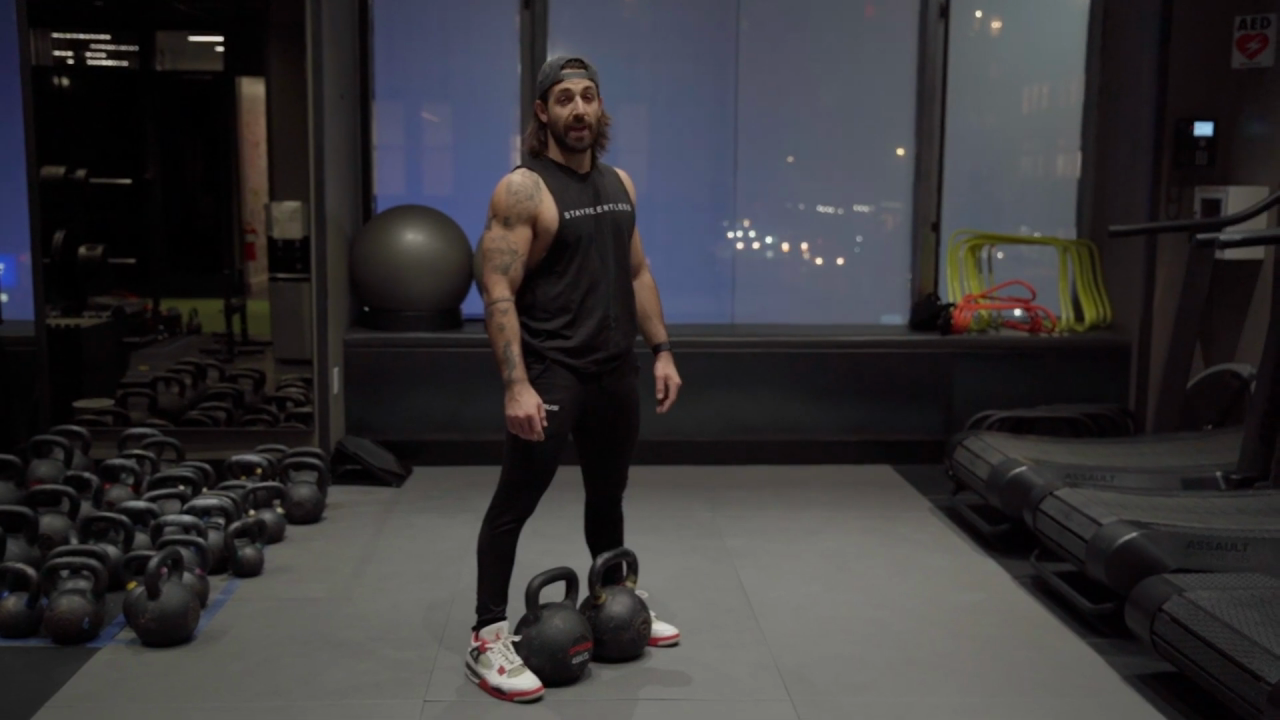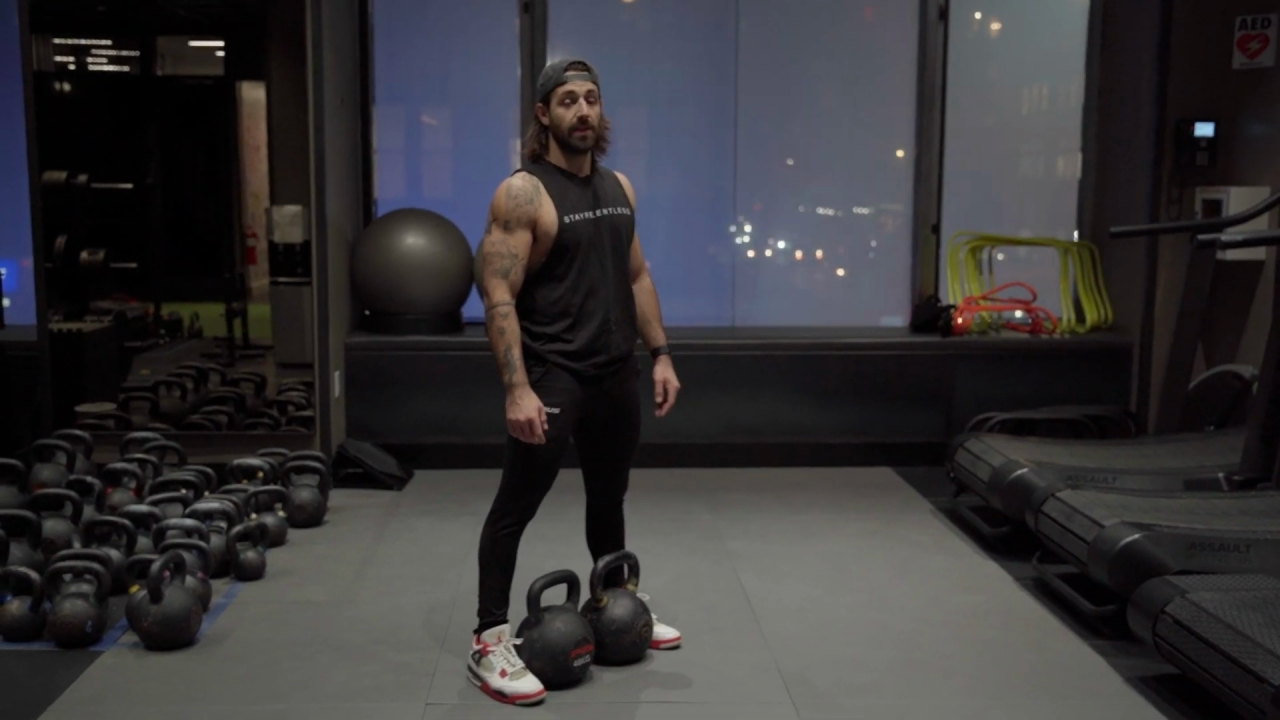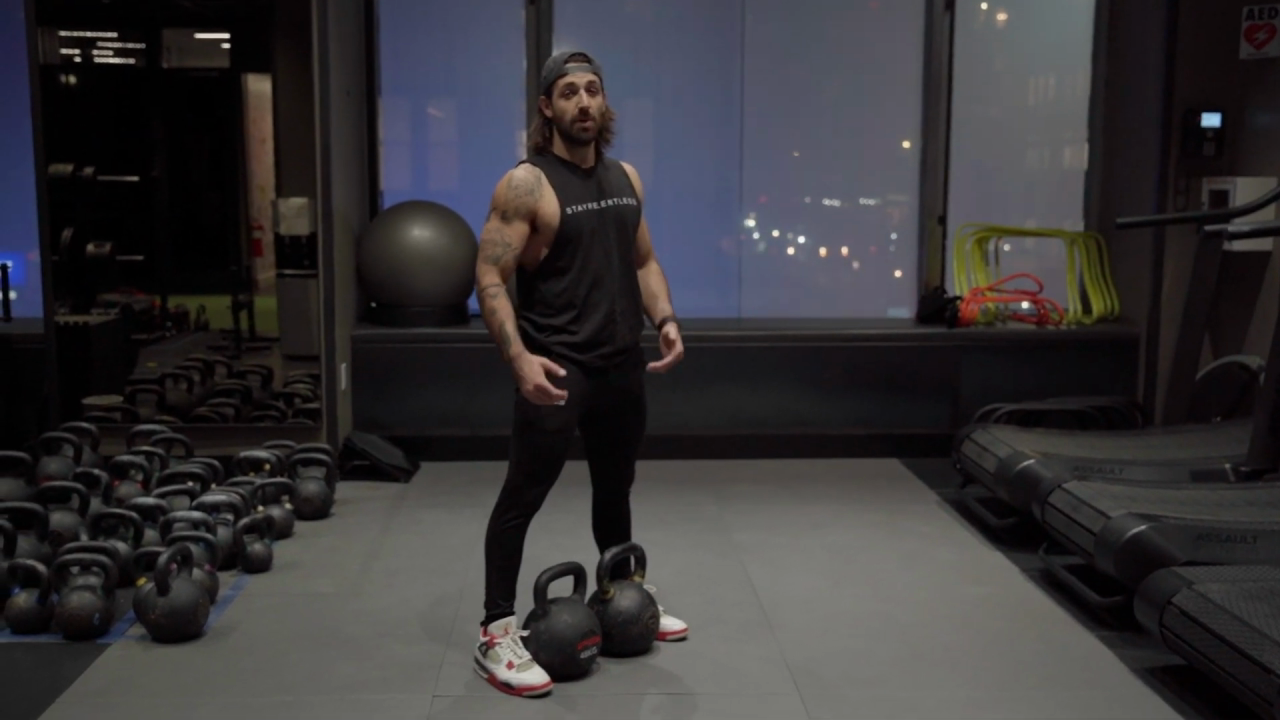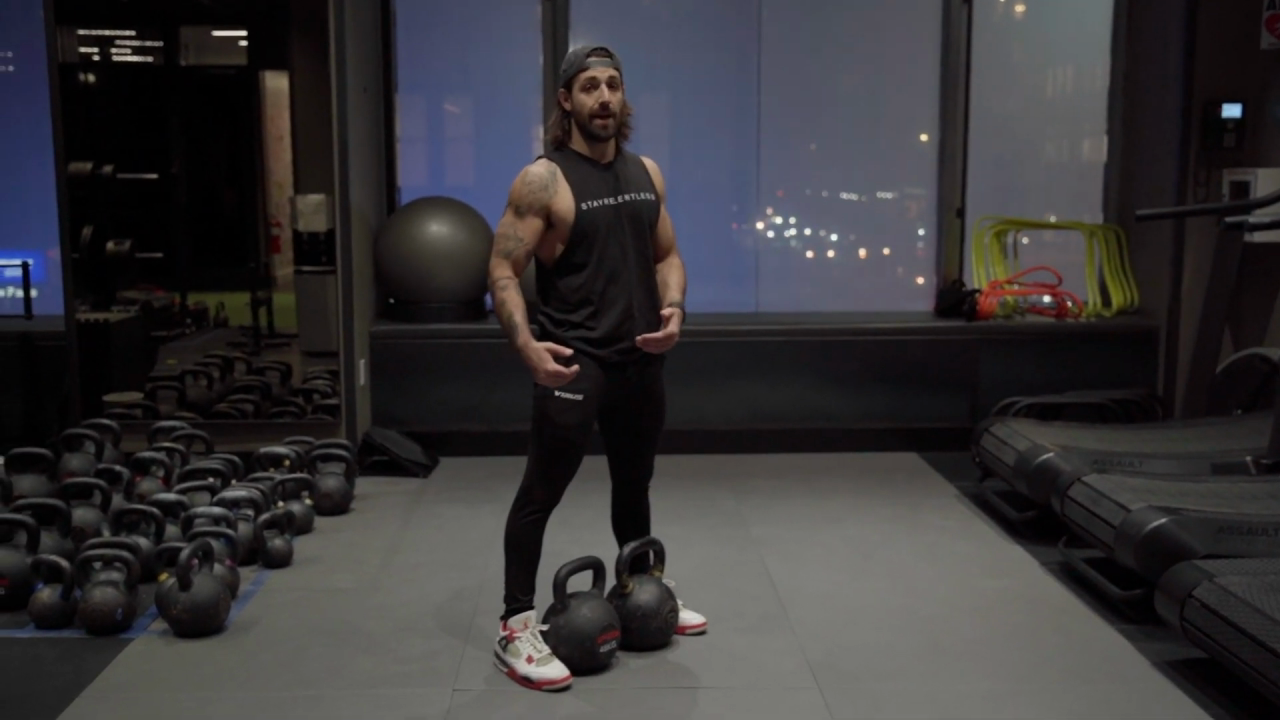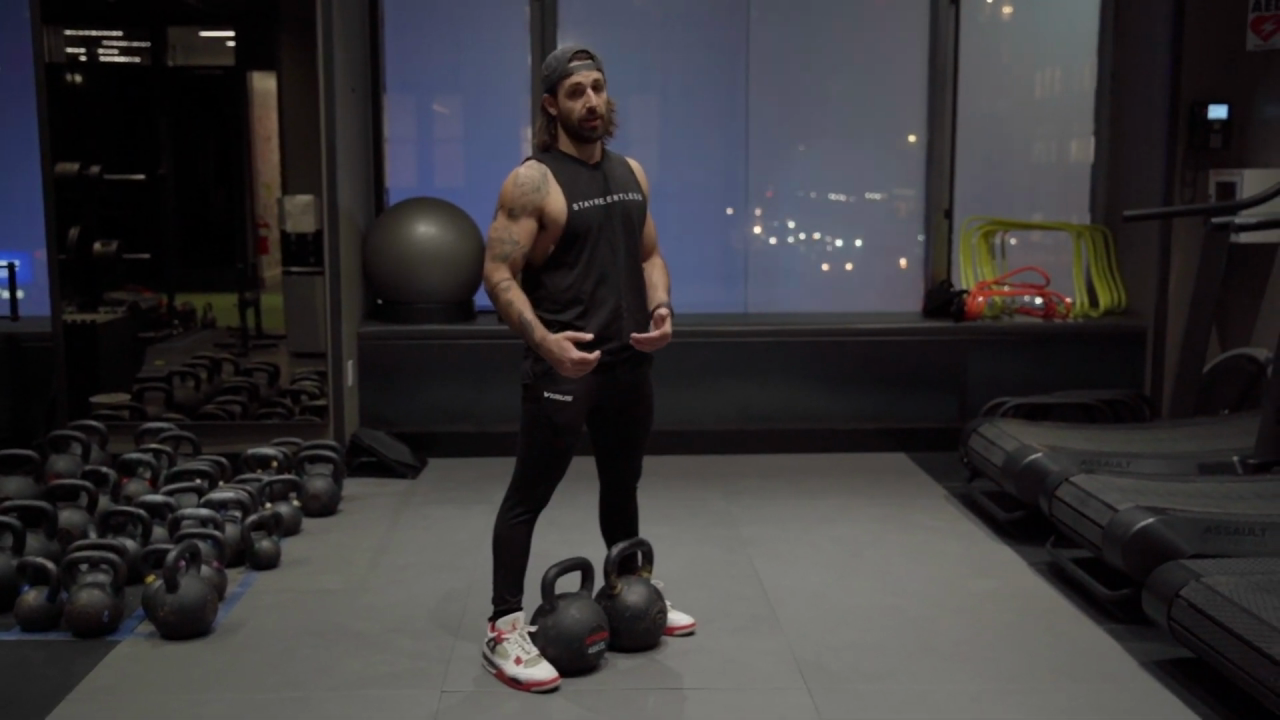
dt=1s
person 1, frame 1
left shoulder: (619, 183)
right shoulder: (522, 189)
left elbow: (637, 272)
right elbow: (497, 292)
left wrist: (661, 350)
right wrist: (517, 384)
left hip: (615, 369)
right hip: (552, 373)
left knee: (608, 495)
right knee: (514, 504)
right ankle: (487, 639)
person 1, frame 2
left shoulder: (619, 186)
right shoulder: (522, 194)
right elbow: (498, 296)
left wrist: (660, 354)
right wrist: (517, 388)
left hip: (616, 373)
right hip: (553, 377)
left knee: (609, 498)
right knee: (515, 508)
right ankle: (489, 642)
person 1, frame 3
left shoulder: (625, 177)
right shoulder: (525, 184)
right elbow: (490, 277)
left wrist: (665, 319)
right wrist: (519, 357)
left hip: (623, 364)
right hip: (559, 368)
left knee: (615, 488)
right knee: (522, 498)
right ankle: (496, 634)
person 1, frame 4
left shoulder: (646, 172)
right shoulder: (542, 180)
left elbow: (666, 254)
right elbow: (503, 269)
left wrist: (672, 308)
right wrist: (526, 344)
left hip: (640, 358)
right hip: (575, 362)
left knee: (634, 484)
right knee: (540, 493)
right ankle: (516, 628)
person 1, frame 5
left shoulder: (630, 172)
right shoulder: (532, 181)
right elbow: (498, 273)
left wrist: (660, 307)
right wrist: (542, 339)
left hip: (628, 359)
right hip: (564, 364)
left knee: (622, 484)
right knee: (529, 495)
right ankle: (504, 630)
